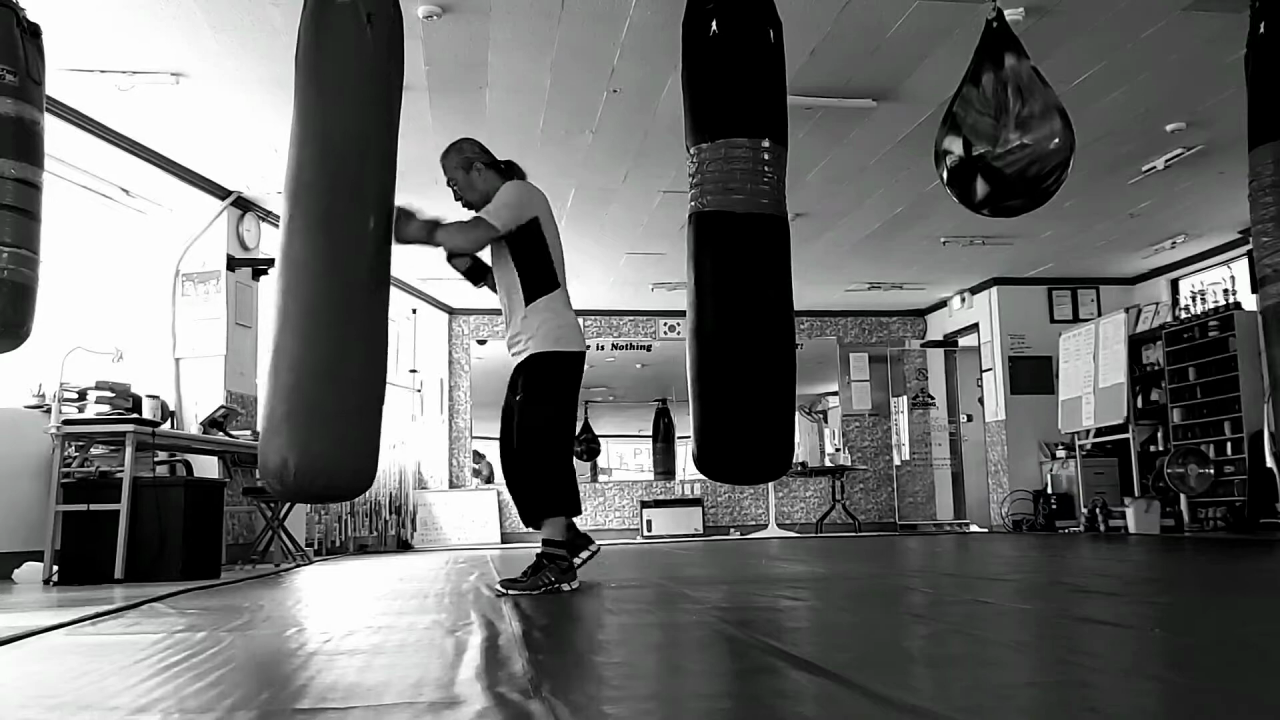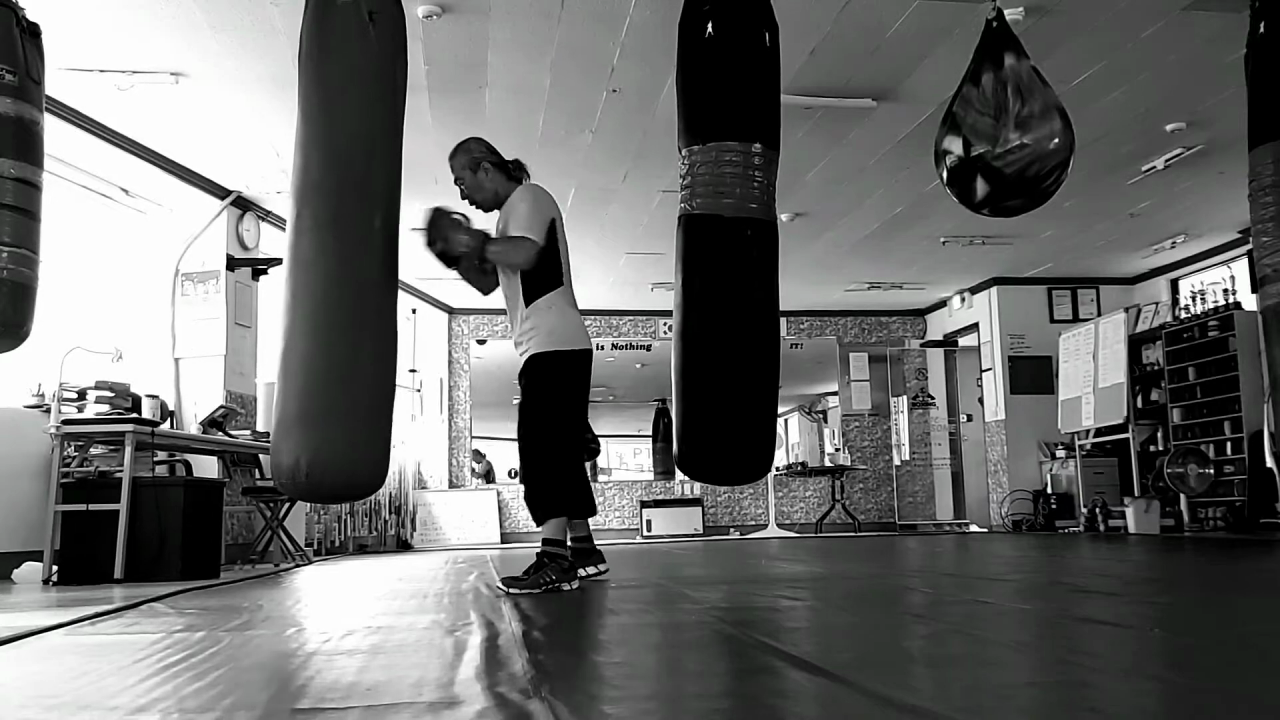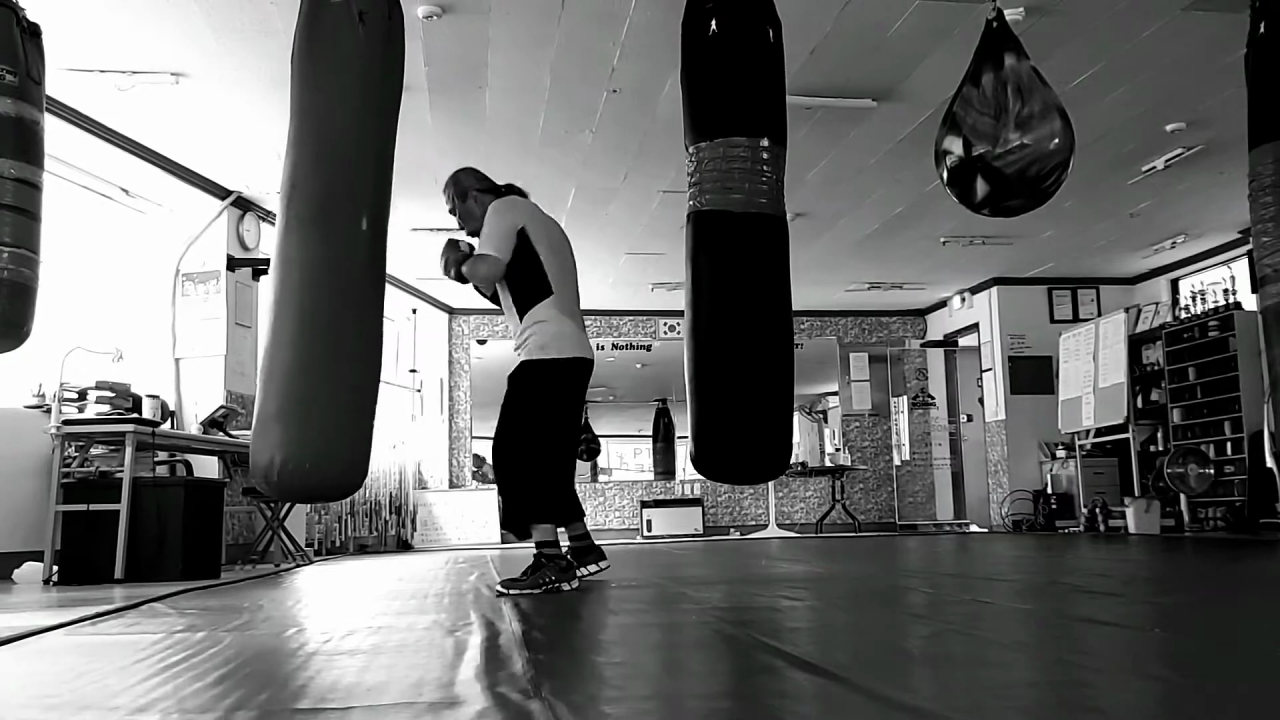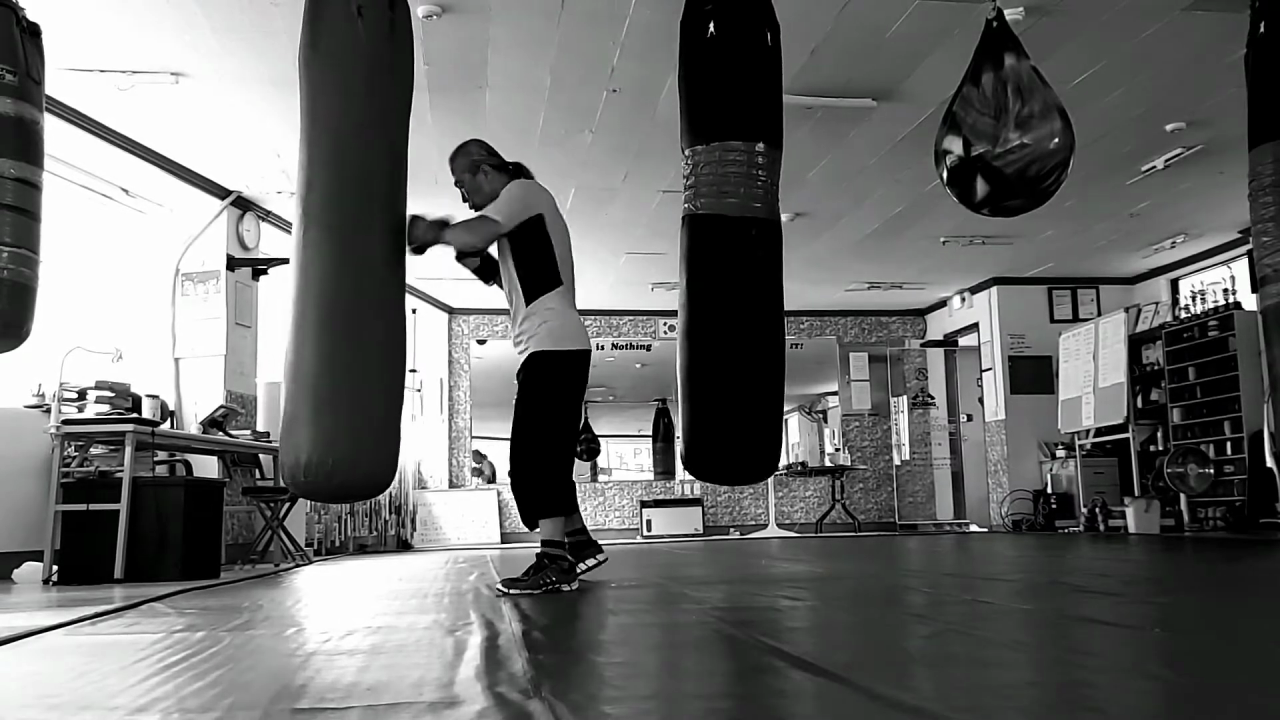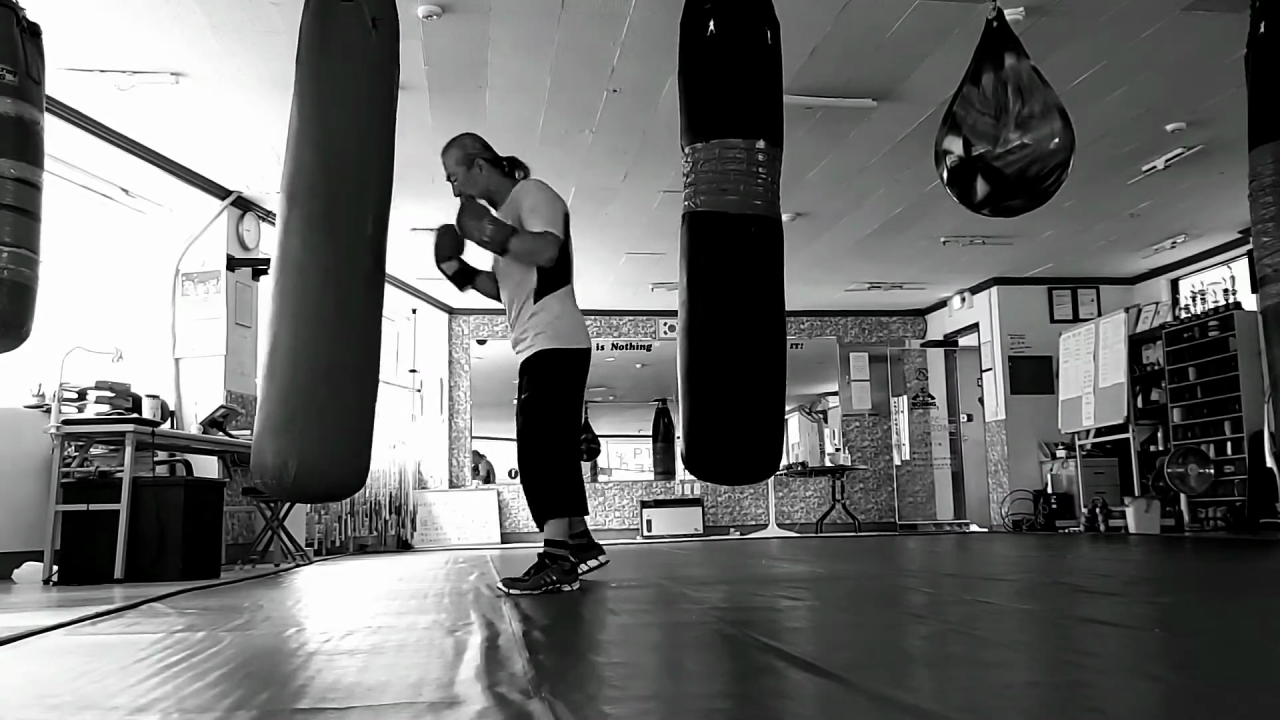
dt=1s
person 1, frame 1
left shoulder: (519, 194)
right shoulder: (508, 209)
left elbow: (469, 236)
right elbow: (511, 283)
left wrist: (419, 229)
left hip: (550, 348)
right hip: (538, 349)
left knee: (536, 452)
right knee: (526, 450)
left ankle: (555, 561)
right ankle: (569, 540)
person 1, frame 2
left shoulder: (527, 197)
right shoulder: (513, 214)
left elbow: (522, 256)
right elbow: (488, 279)
left wrist: (473, 241)
right wrist: (462, 251)
left hip: (555, 347)
right hip: (548, 350)
left knee: (547, 449)
right knee: (550, 450)
left ankle: (556, 559)
right ankle: (582, 550)
person 1, frame 3
left shoulder: (504, 210)
right shoulder: (543, 226)
left elbow: (489, 271)
left wrist: (463, 260)
right wrist: (473, 267)
left hip: (548, 356)
right hip: (567, 356)
left knee: (519, 456)
right knee: (549, 459)
left ankle: (552, 561)
right ankle: (583, 549)
person 1, frame 4
left shoulder: (522, 191)
right shoulder: (526, 208)
left elbow: (479, 230)
right elbow: (517, 281)
left wrist: (430, 232)
right wrist: (474, 254)
left hip: (551, 344)
right hip: (547, 347)
left knee: (535, 450)
right knee: (550, 451)
left ankle: (552, 561)
right ankle: (579, 543)
person 1, frame 5
left shoulder: (532, 193)
right shoulder: (504, 212)
left elbow: (545, 252)
right elbow: (503, 290)
left wrist: (490, 233)
right wrist: (459, 272)
left hip: (555, 345)
right hip: (539, 350)
left knee: (544, 451)
right knee: (544, 453)
left ankle: (557, 560)
right ankle: (579, 545)
